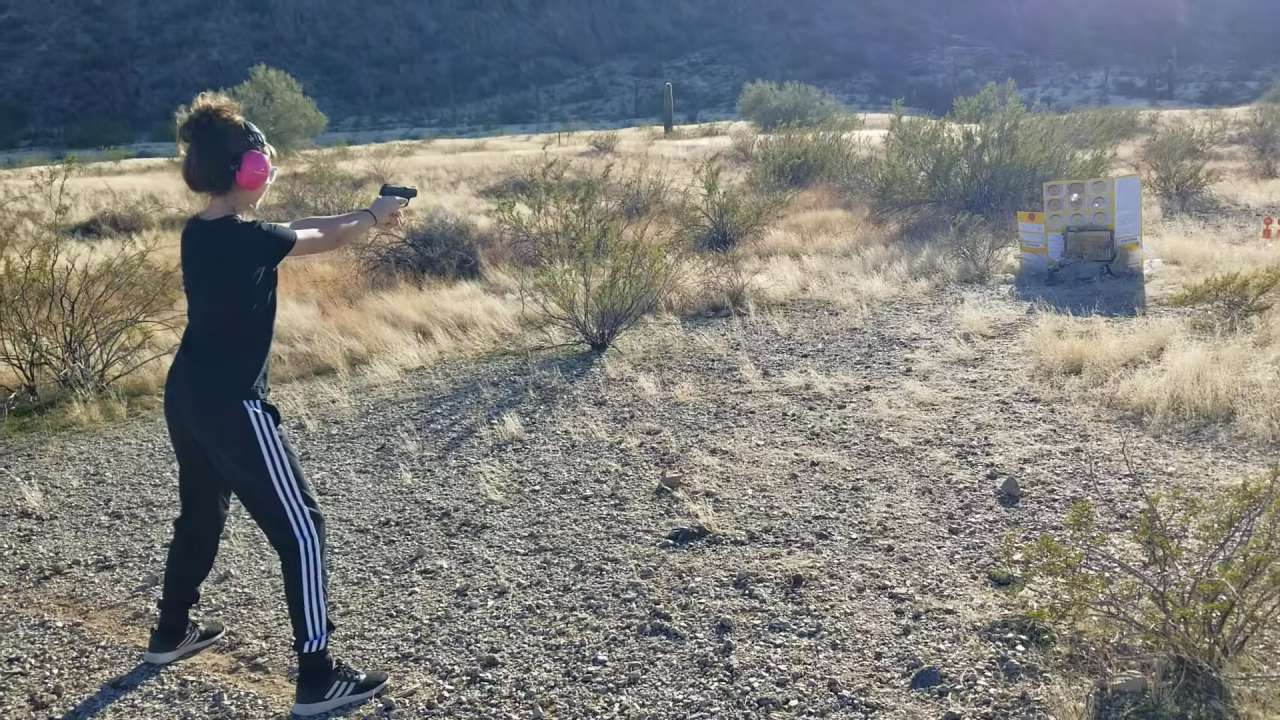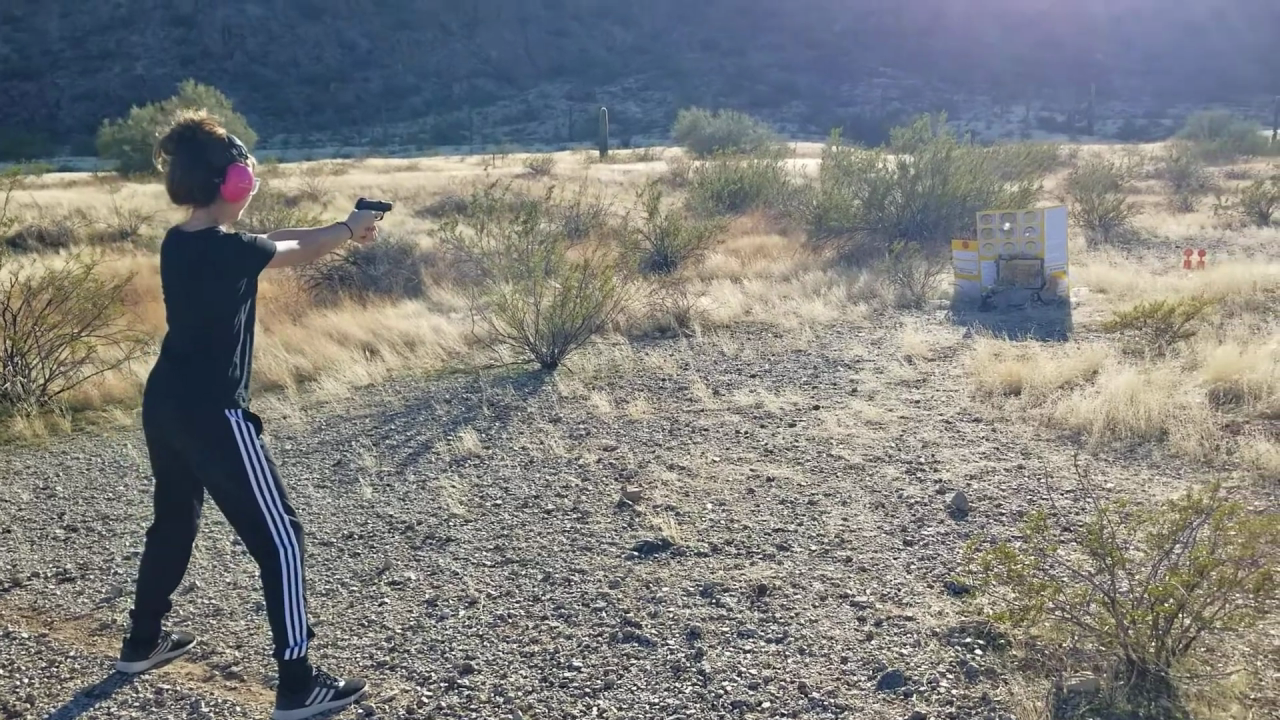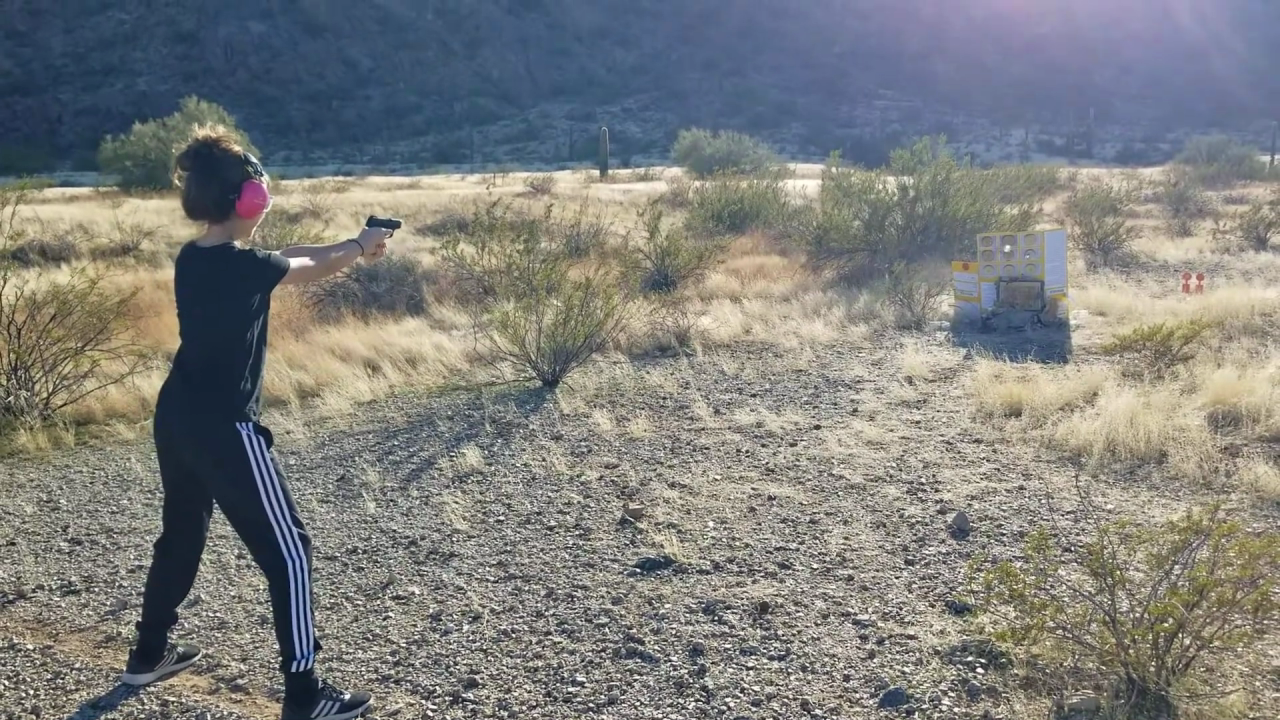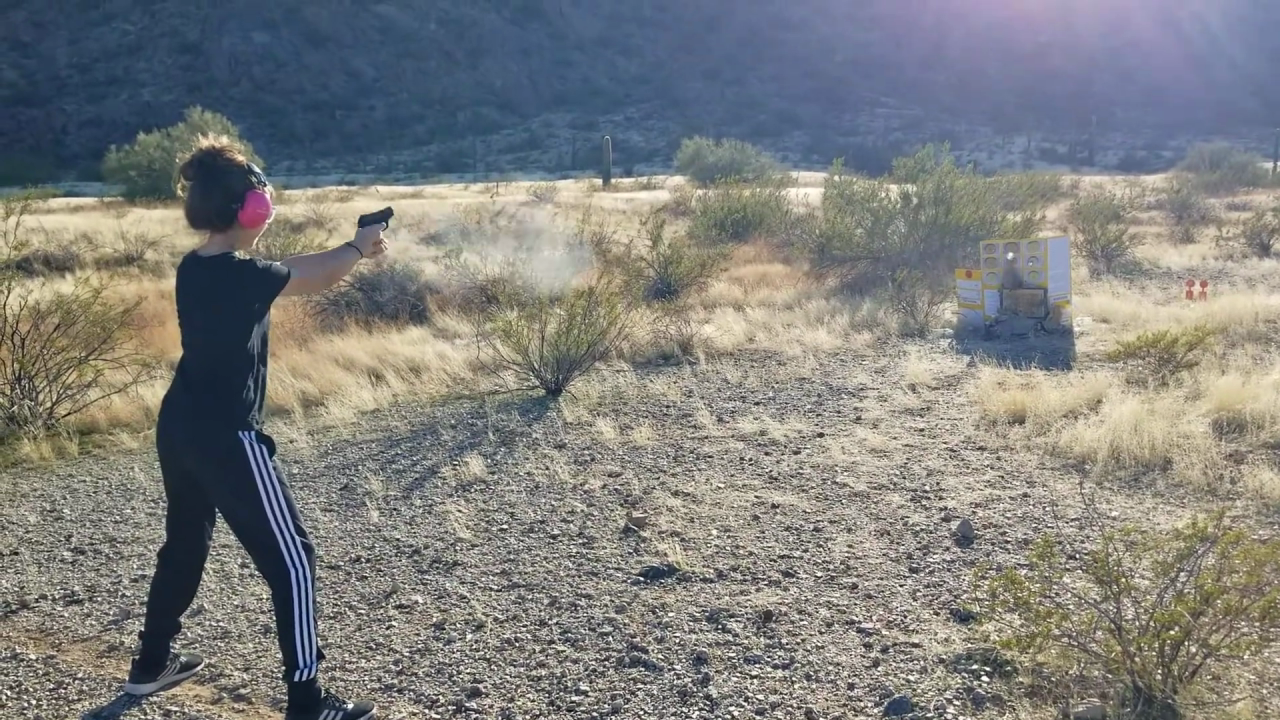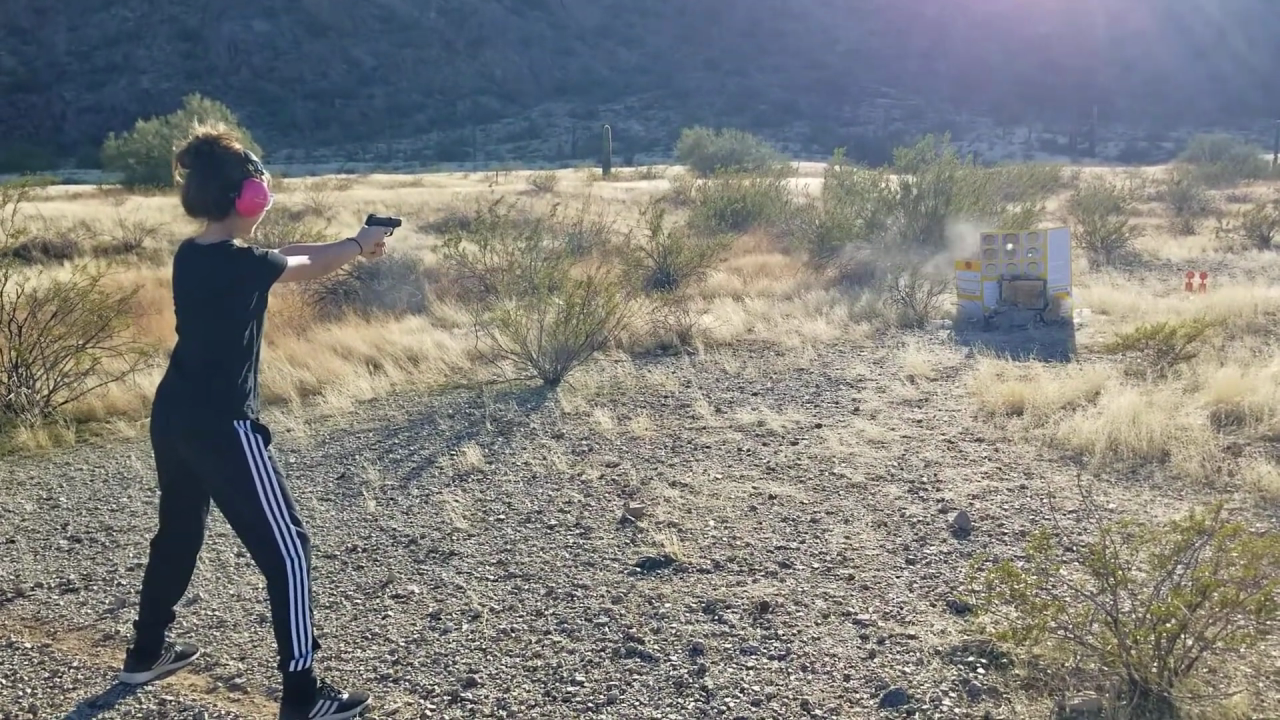
dt=1s
person 1, frame 1
left shoulder: (199, 233)
right shoulder: (247, 239)
left elbow: (301, 228)
right elbow: (323, 239)
left wrist: (362, 216)
right wrist: (373, 215)
left hip: (187, 395)
right hip: (231, 406)
left knee: (201, 512)
right knee: (300, 531)
left ankle: (170, 633)
person 1, frame 2
left shoulder: (178, 242)
right shoulder: (228, 250)
left elbow: (278, 239)
right elbow: (299, 252)
left wrist: (339, 229)
right wrist: (349, 229)
left hip: (165, 404)
right hip: (212, 415)
left knee: (173, 520)
right knee: (279, 540)
left ankle: (142, 642)
person 1, frame 3
left shoulder: (192, 259)
right shoulder: (243, 266)
left elbow: (290, 256)
right elbow: (312, 267)
left wrist: (350, 245)
right wrist: (362, 247)
left hip: (177, 417)
right hip: (224, 428)
left knee: (182, 533)
right knee: (288, 553)
left ankle: (149, 653)
person 1, frame 4
left shoulder: (194, 268)
right shoulder: (243, 276)
left elbow: (291, 266)
right elbow: (313, 278)
left wrist: (349, 247)
right wrist: (359, 248)
left hip: (179, 427)
right hip: (227, 437)
left knee: (184, 542)
right knee: (291, 562)
left ankle: (152, 663)
person 1, frame 5
left shoulder: (190, 255)
right shoulder: (241, 264)
left elbow: (288, 254)
right elbow: (308, 266)
left wrist: (347, 244)
right wrist: (360, 245)
left hip: (173, 416)
right hip: (222, 427)
left knee: (177, 532)
right knee: (286, 551)
left ankle: (146, 652)
